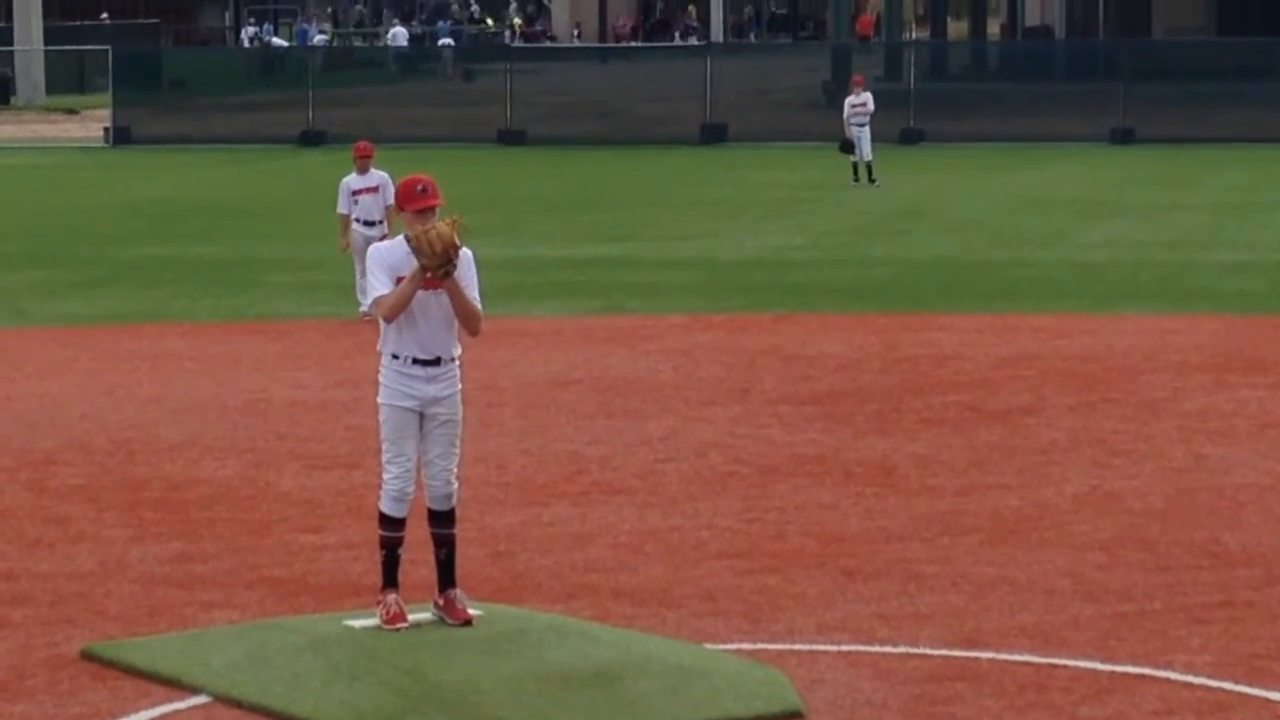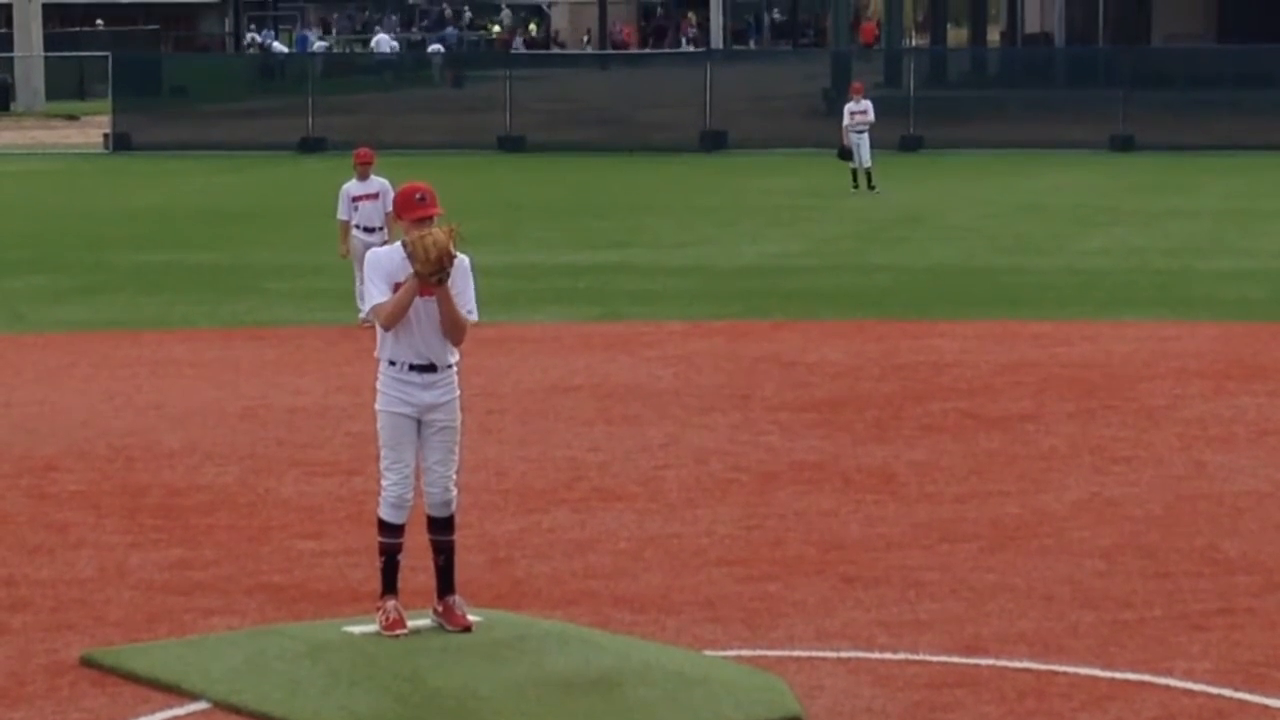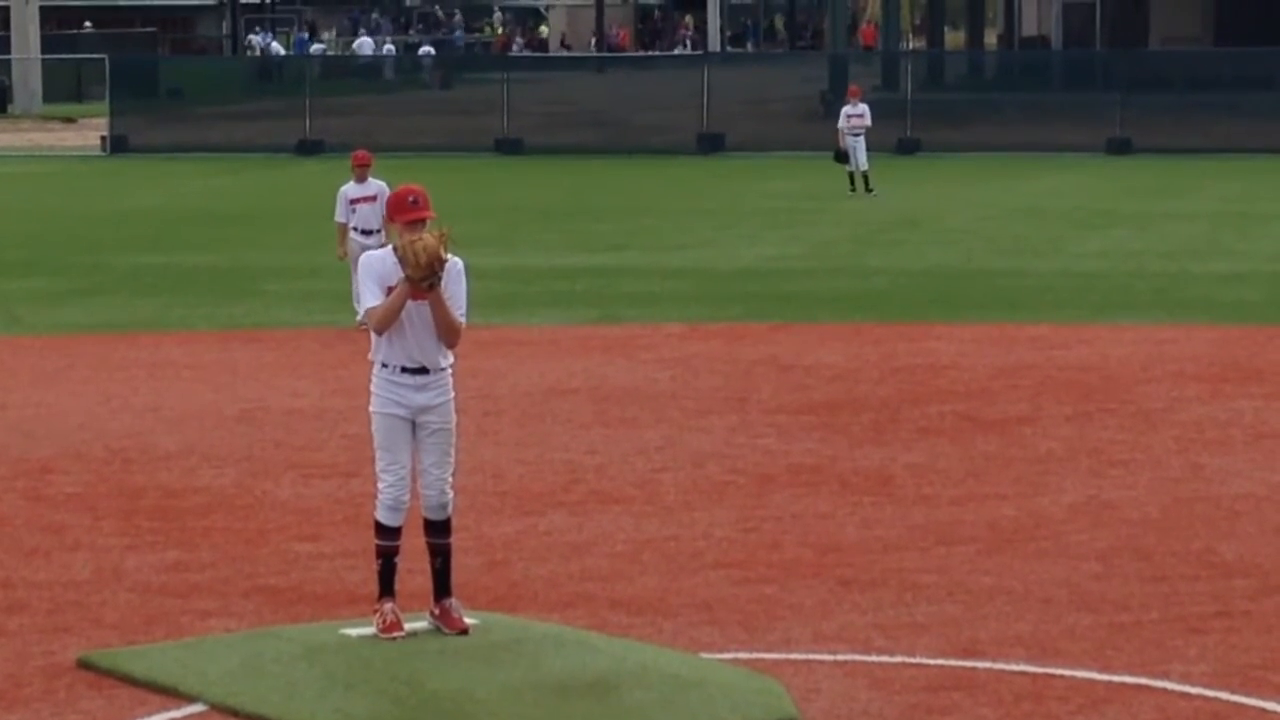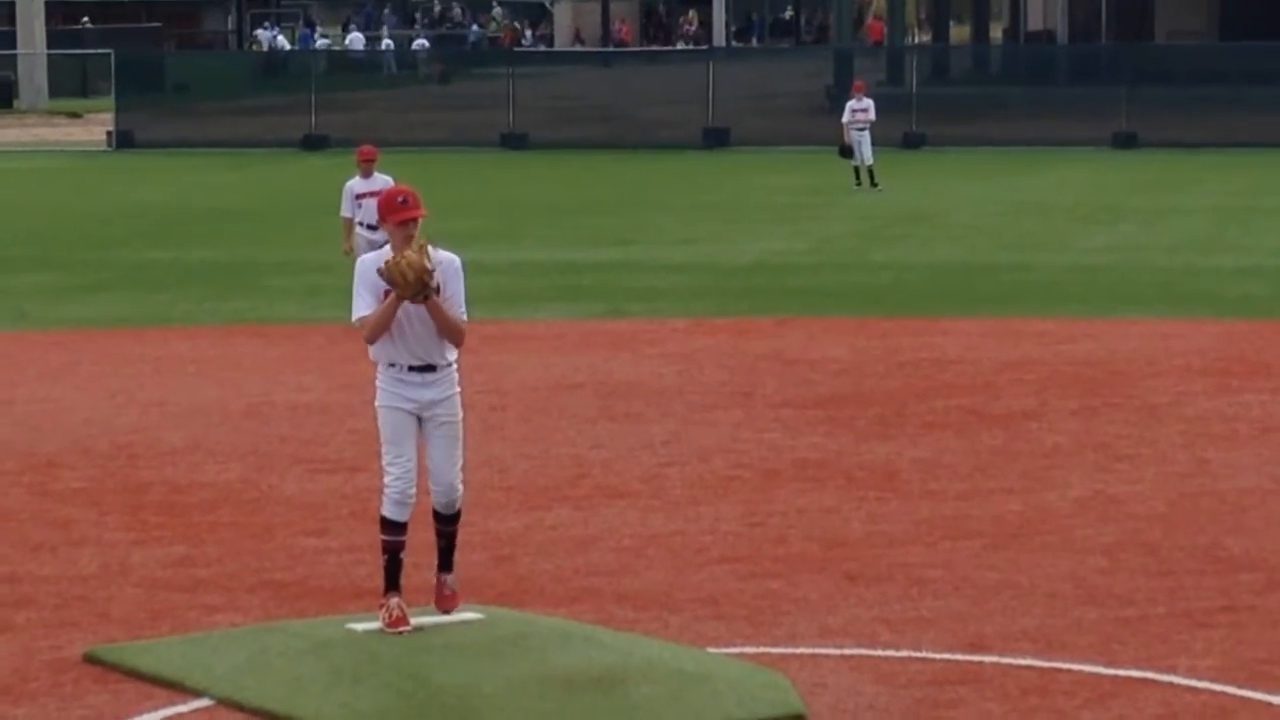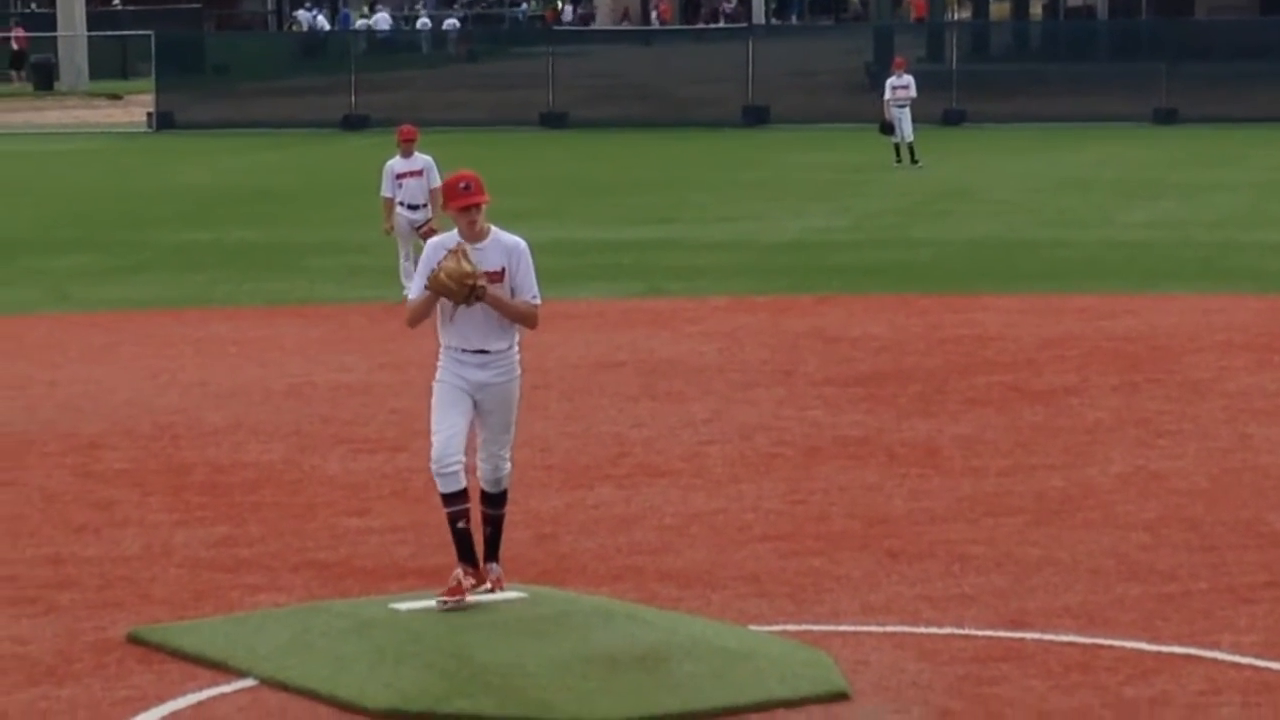
dt=0.5s
person 1, frame 1
left shoulder: (460, 256)
right shoulder: (382, 254)
left elbow: (474, 327)
right elbow: (387, 311)
left wrist: (447, 276)
right wrist: (422, 269)
left hip: (445, 380)
right hip: (399, 380)
left knee: (443, 482)
right knee: (398, 482)
left ankle: (447, 589)
right ankle: (390, 590)
person 1, frame 2
left shoulder: (457, 263)
right shoulder: (379, 260)
left elbow: (460, 336)
right elbow: (386, 320)
left wrist: (441, 283)
right wrist: (418, 275)
left hip: (442, 386)
right hip: (397, 386)
left knee: (442, 490)
right knee: (396, 489)
left ankle: (446, 596)
right ankle: (389, 597)
person 1, frame 3
left shoulder: (450, 267)
right shoulder: (373, 264)
left elbow: (454, 338)
right elbow: (377, 323)
left wrist: (432, 288)
right wrist: (409, 280)
left hip: (436, 389)
right hip: (391, 388)
left knee: (438, 492)
right knee: (393, 492)
left ankle: (443, 600)
right ankle: (386, 599)
person 1, frame 4
left shoulder: (447, 264)
right shoulder: (369, 266)
left elbow: (459, 336)
right elbow: (368, 334)
left wrist: (428, 297)
right wrist: (399, 294)
left hip: (442, 385)
right hip: (396, 387)
left knee: (447, 486)
right knee: (399, 487)
left ankle: (445, 573)
right ankle: (392, 594)
person 1, frame 5
left shoulder: (513, 248)
right shoulder: (436, 249)
left elbow: (532, 318)
right elbow: (412, 318)
left wrist: (488, 294)
right wrist: (435, 288)
left hip: (500, 368)
right hip: (453, 367)
left knee: (495, 466)
right knee: (445, 458)
left ankle: (490, 561)
right ankle: (469, 565)
